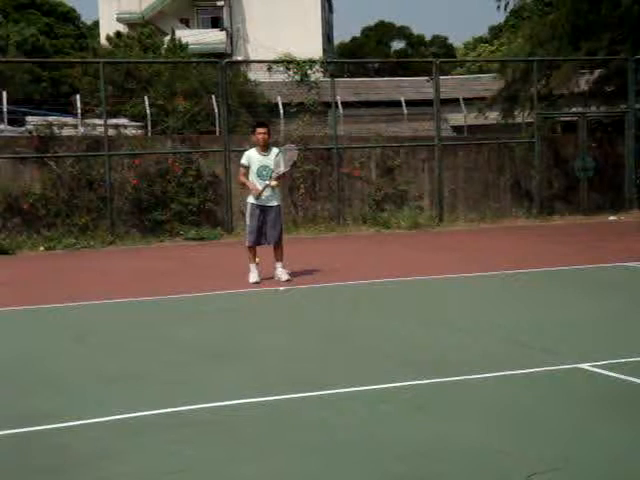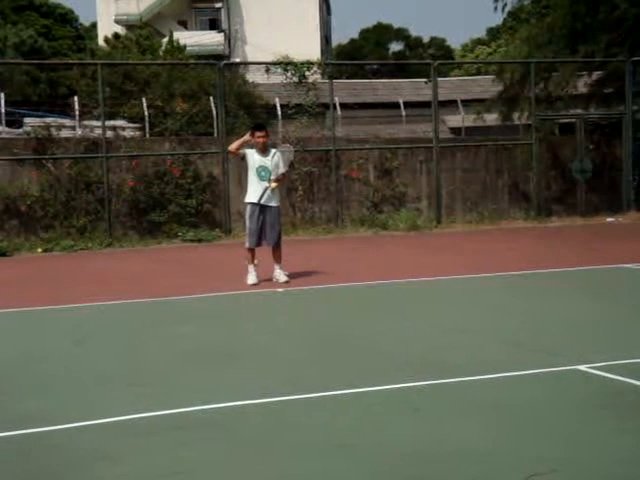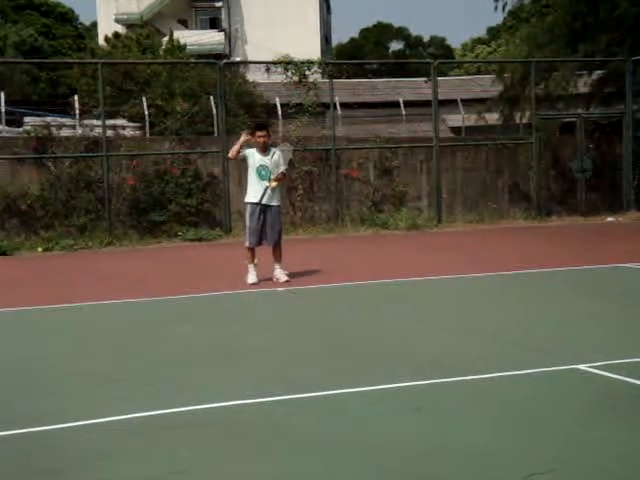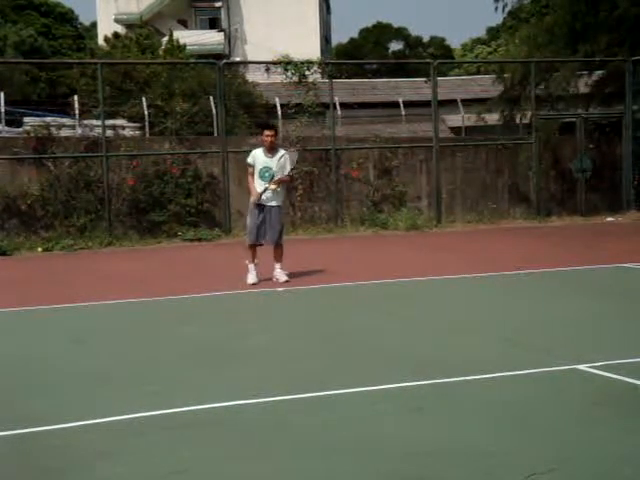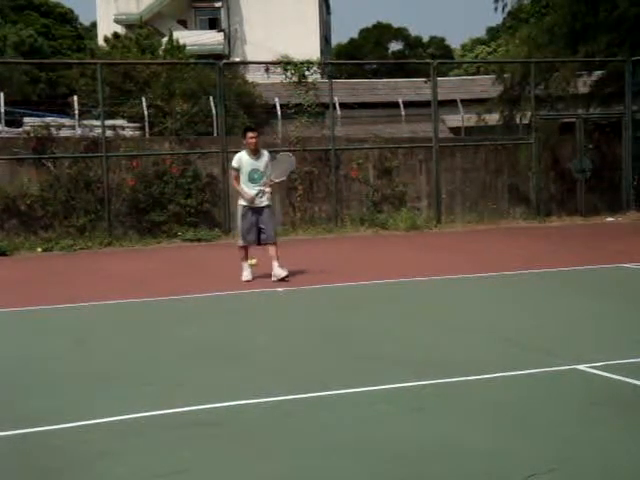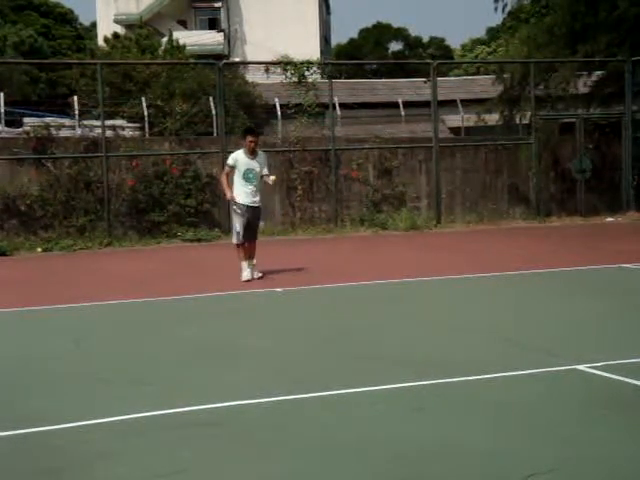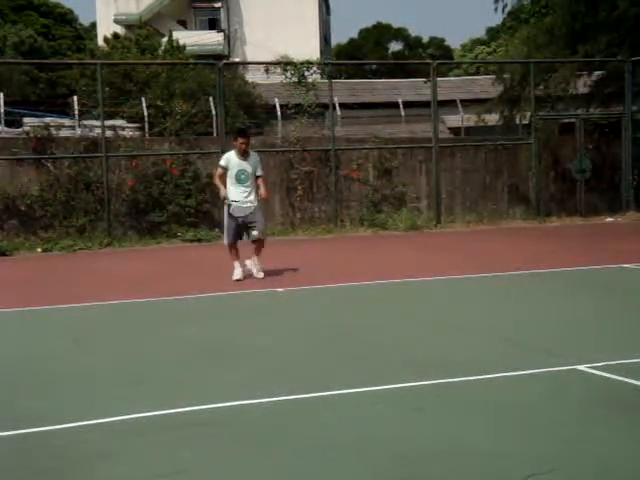
dt=0.7s
person 1, frame 1
left shoulder: (277, 153)
right shoulder: (249, 154)
right elbow: (241, 176)
right wrist: (249, 184)
left hip: (273, 201)
right hip: (255, 201)
left knee: (277, 237)
right knee: (252, 238)
left ankle: (279, 269)
right ankle: (253, 270)
person 1, frame 2
left shoulder: (276, 154)
right shoulder: (249, 154)
left elbow: (282, 175)
right elbow: (231, 149)
left wrist: (278, 179)
right wrist: (245, 138)
left hip: (272, 201)
right hip: (254, 201)
left knee: (275, 238)
right knee: (251, 239)
left ankle: (278, 270)
right ankle: (251, 271)
person 1, frame 3
left shoulder: (277, 154)
right shoulder: (249, 153)
left elbow: (283, 174)
right elbow: (231, 155)
left wrist: (278, 178)
right wrist: (242, 140)
left hip: (273, 201)
right hip: (254, 201)
left knee: (276, 238)
right knee: (251, 238)
left ankle: (278, 270)
right ankle: (251, 271)
person 1, frame 4
left shoulder: (283, 155)
right shoulder: (255, 154)
left elbow: (289, 176)
right elbow: (250, 175)
left wrist: (280, 181)
right wrist: (253, 191)
left hip: (275, 202)
right hip: (257, 202)
left knee: (277, 238)
right knee: (253, 238)
left ankle: (278, 270)
right ankle: (252, 271)
person 1, frame 5
left shoulder: (266, 155)
right shoulder: (239, 157)
right elbow: (234, 180)
left wrist: (270, 184)
right wrist: (245, 194)
left hip: (265, 203)
right hip: (246, 204)
left knee: (271, 237)
right knee: (244, 238)
left ankle: (276, 268)
right ankle: (246, 269)
person 1, frame 6
left shoulder: (262, 156)
right shoulder: (236, 156)
left elbow: (265, 175)
right elbow: (225, 175)
left wrist: (269, 180)
right wrist: (227, 191)
left hip: (255, 203)
right hip: (239, 203)
left knee: (252, 238)
right knee: (240, 237)
left ankle: (252, 266)
right ankle: (245, 269)
person 1, frame 7
left shoulder: (255, 157)
right shoulder: (228, 157)
left elbow: (259, 176)
right elbow: (217, 177)
left wrist: (262, 189)
right wrist: (222, 189)
left hip: (251, 203)
right hip: (233, 204)
left knee: (259, 235)
right knee: (231, 239)
left ankle: (254, 262)
right ankle: (237, 267)
